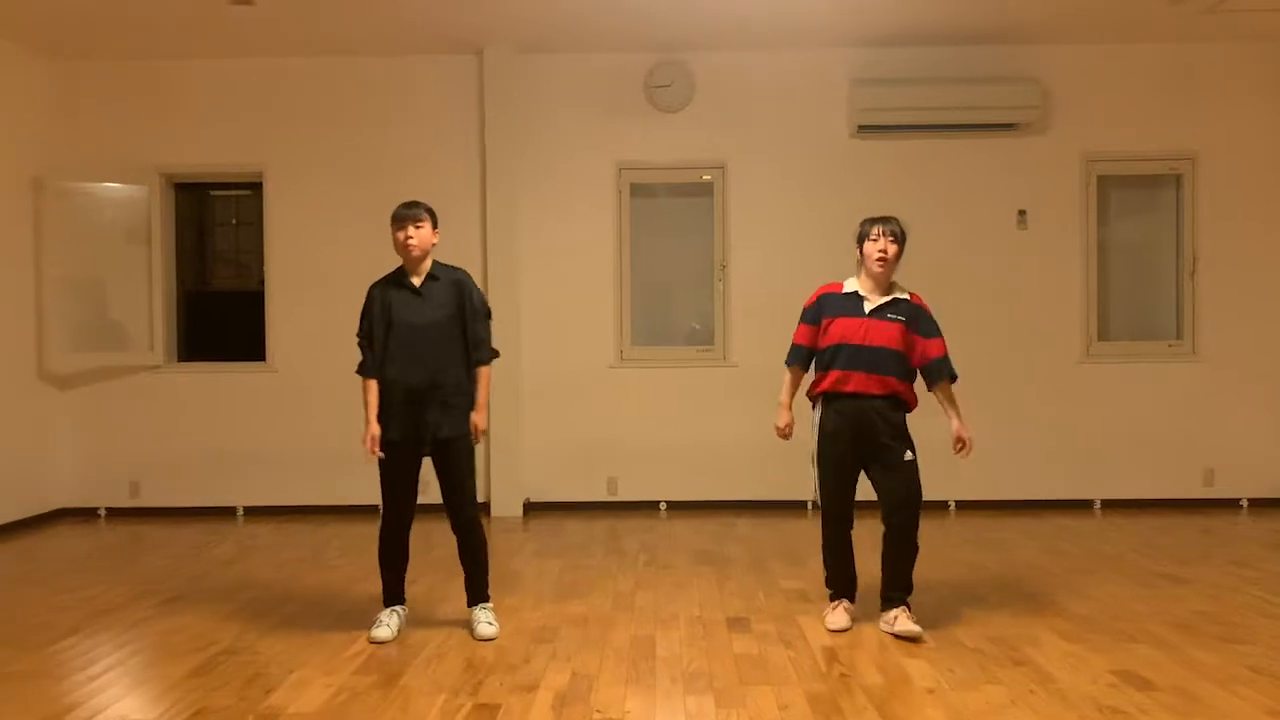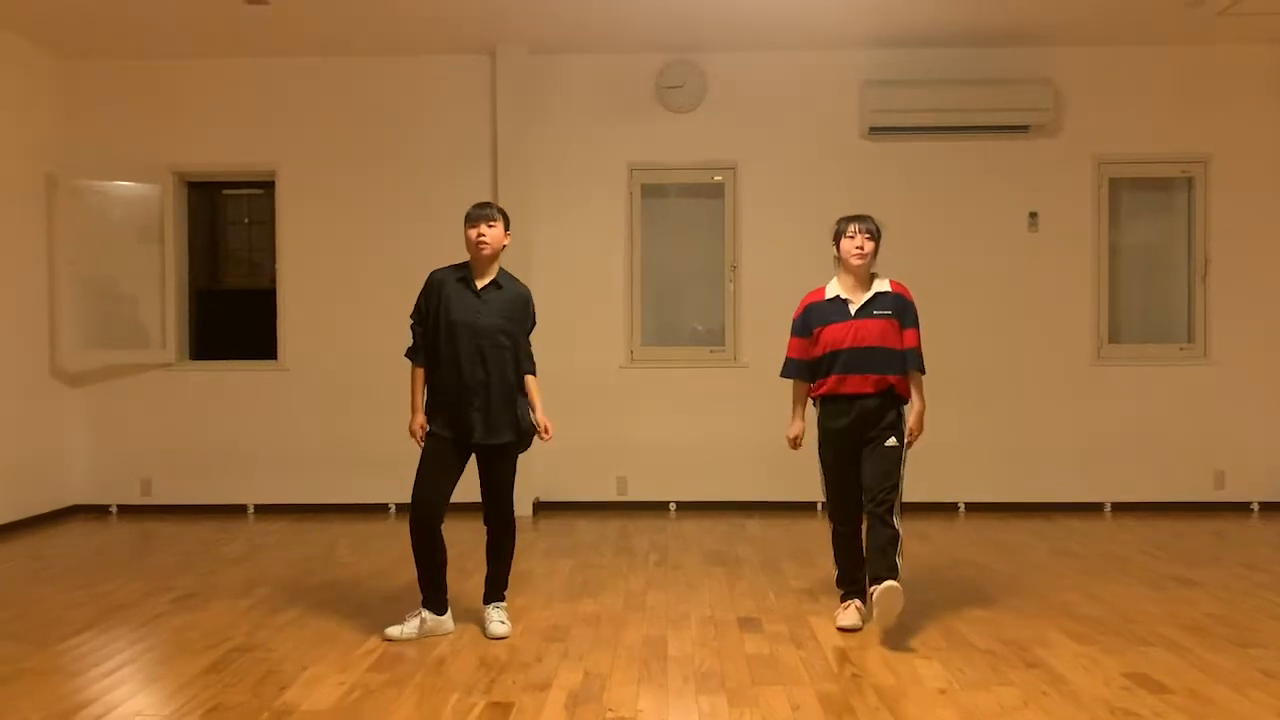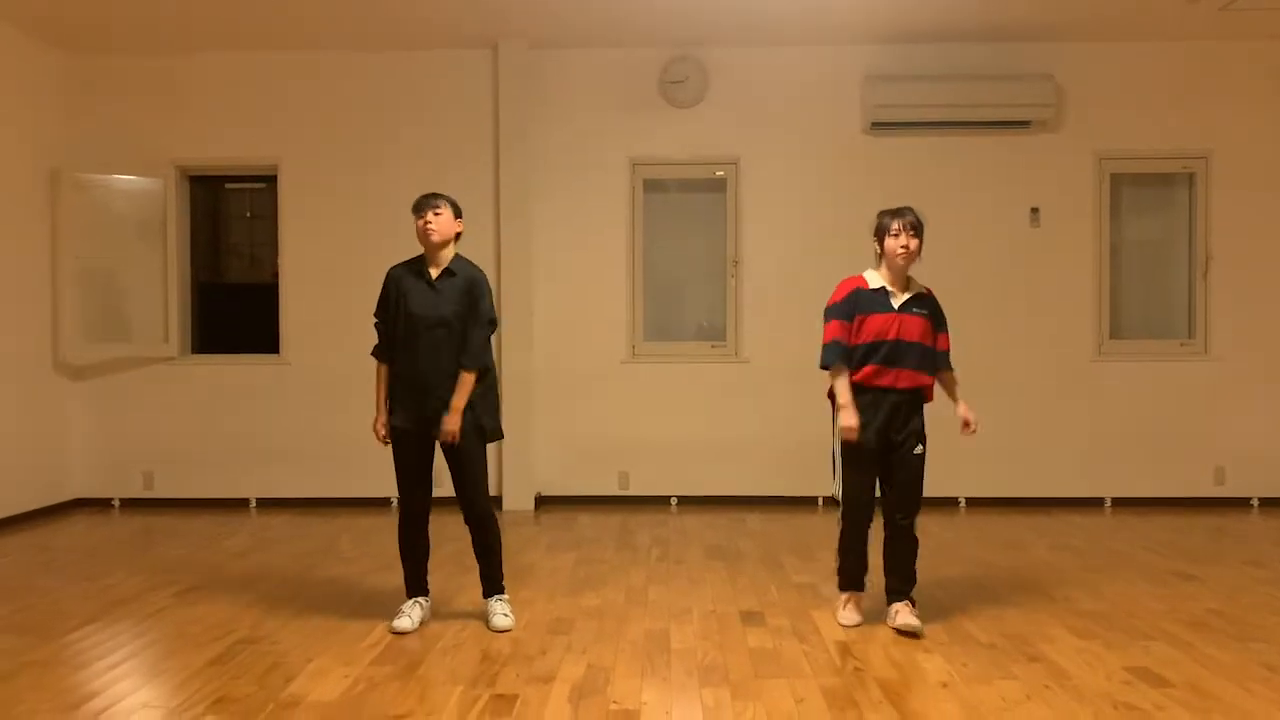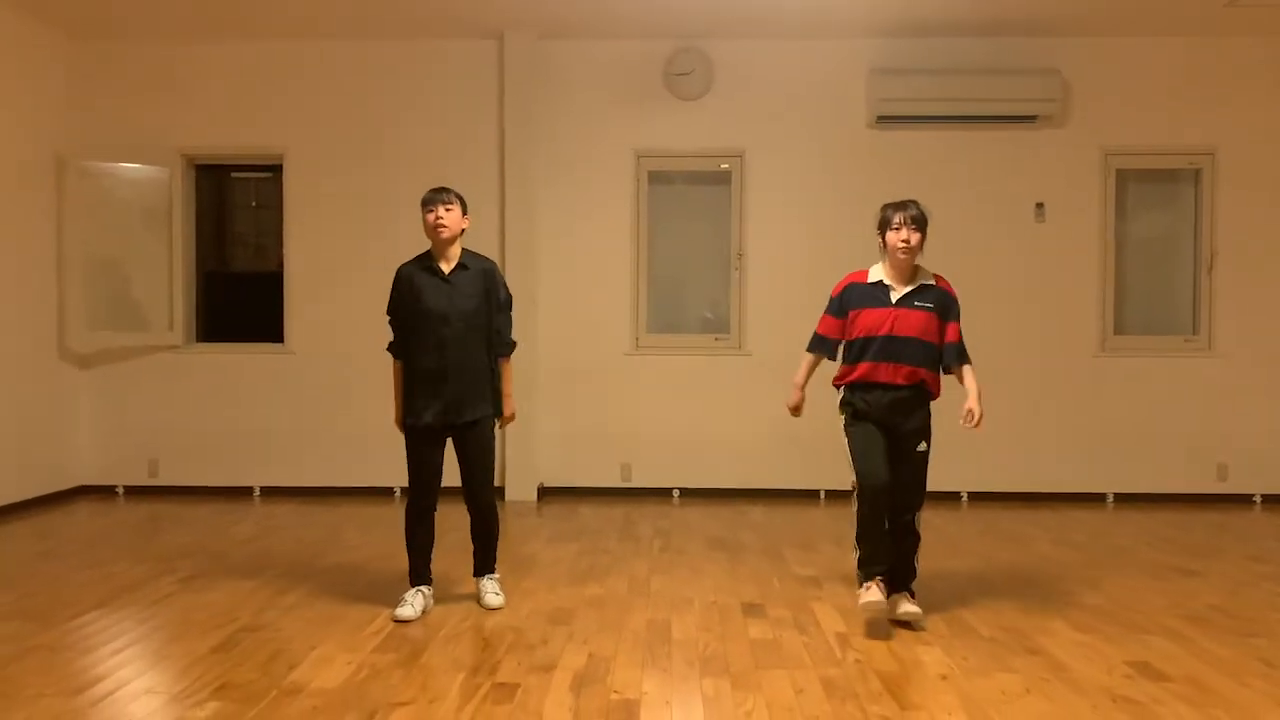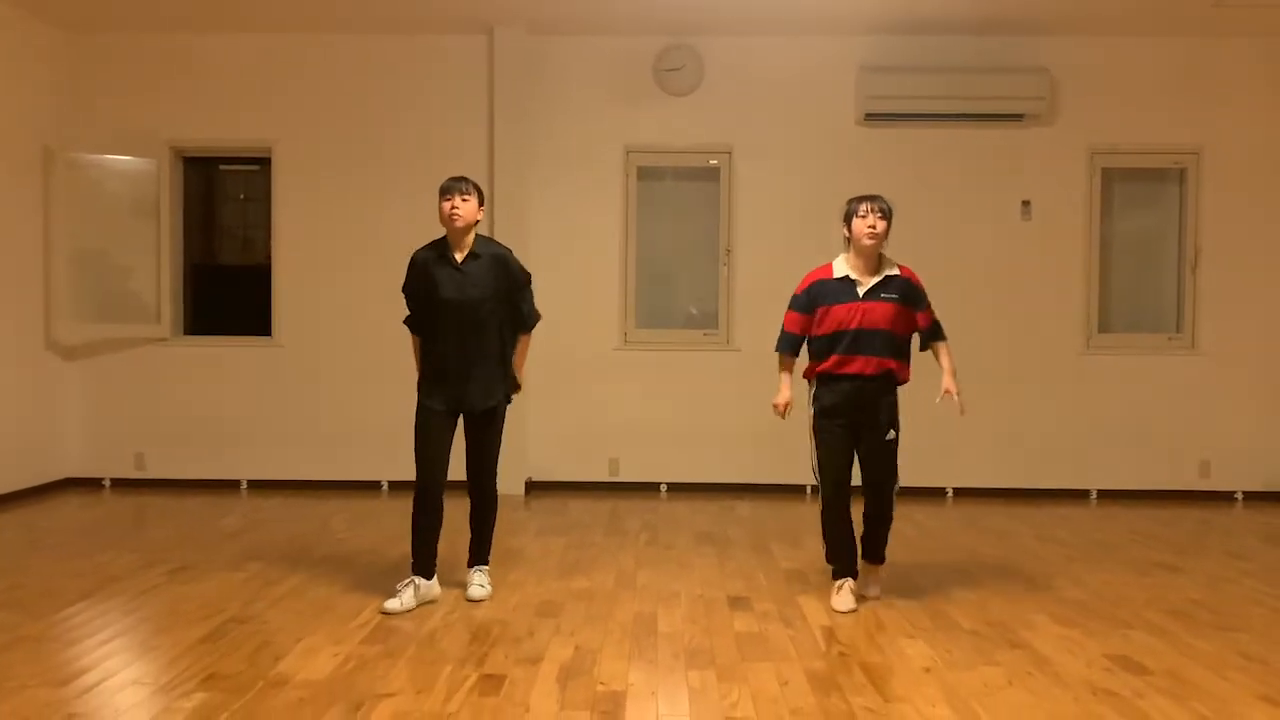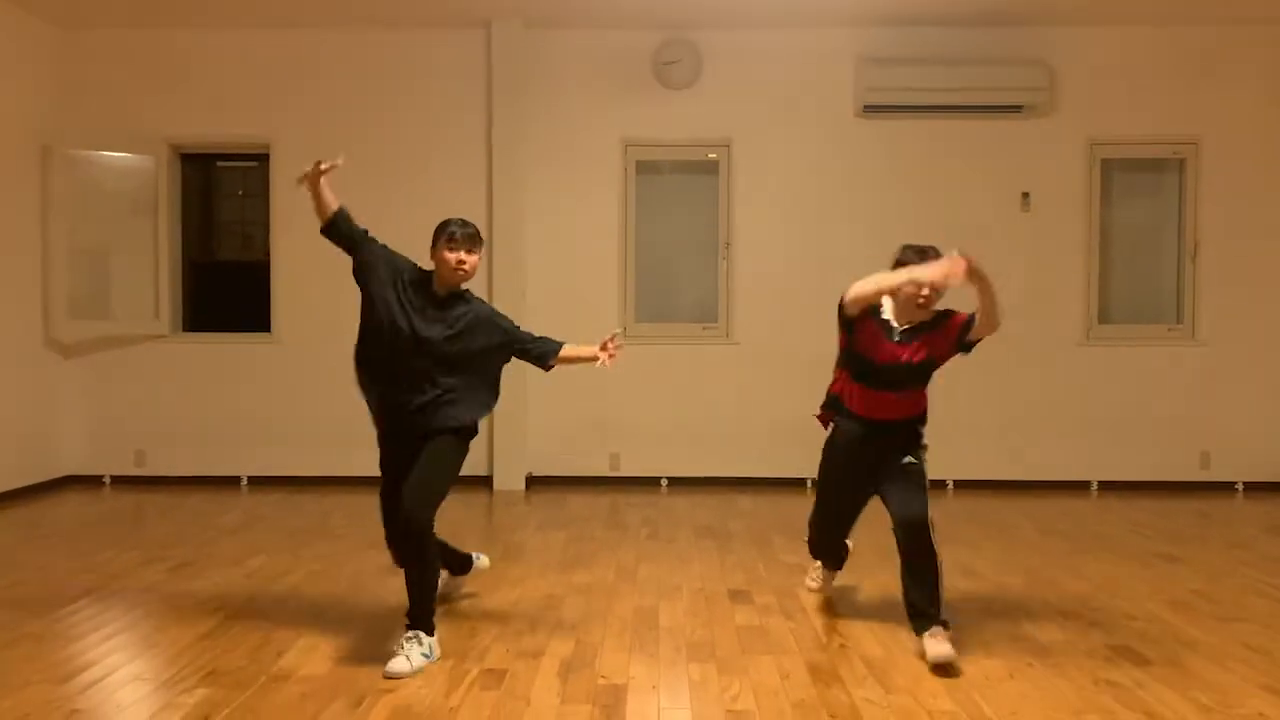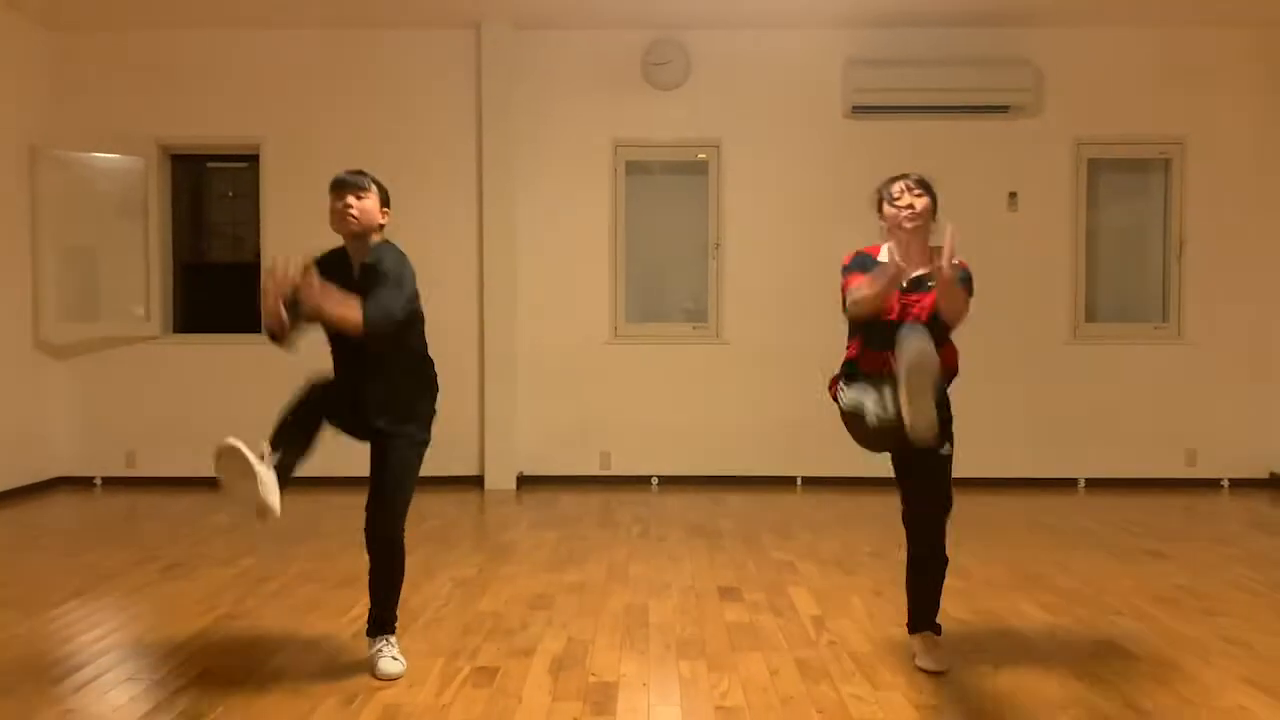
dt=0.7s
person 1, frame 1
left shoulder: (458, 285)
right shoulder: (381, 293)
left elbow: (481, 351)
right elbow: (370, 362)
left wrist: (480, 407)
right wrist: (371, 419)
left hip: (451, 418)
right hip: (398, 421)
left knee: (465, 515)
right knee: (396, 517)
left ankle: (480, 604)
right ankle: (393, 606)
person 1, frame 2
left shoulder: (517, 295)
right shoulder: (440, 284)
left elbow: (523, 359)
right elbow: (421, 351)
left wrist: (537, 409)
right wrist: (418, 409)
left hip: (501, 421)
right hip: (447, 420)
left knee: (499, 515)
right knee: (423, 513)
left ankle: (495, 603)
right ankle: (434, 610)
person 1, frame 3
left shoulder: (471, 279)
right shoulder: (398, 279)
left elbow: (476, 353)
right elbow: (385, 350)
left wrist: (455, 409)
right wrist: (381, 409)
left hip: (462, 411)
right hip: (408, 413)
left knee: (478, 506)
right knee: (412, 509)
left ankle: (496, 595)
right ankle: (417, 598)
person 1, frame 4
left shoulder: (485, 272)
right shoulder: (408, 276)
left elbow: (501, 341)
right elbow: (400, 346)
left wrist: (506, 396)
right wrist: (400, 402)
left hip: (475, 403)
right hip: (423, 403)
left knee: (480, 495)
right knee: (421, 498)
left ankle: (487, 576)
right ankle: (420, 586)
person 1, frame 5
left shoulder: (499, 260)
right shoulder: (422, 262)
left elbow: (526, 318)
right elbow: (416, 324)
left wrist: (517, 367)
right wrist: (421, 372)
left hip: (486, 387)
right hip: (436, 388)
left knee: (481, 481)
right knee: (427, 482)
left ankle: (479, 567)
right ankle: (421, 579)
person 1, frame 6
left shoulder: (478, 318)
right shoulder: (392, 275)
left elbow: (533, 347)
right elbow: (344, 232)
left wrist: (591, 352)
right wrist: (319, 185)
left hip: (446, 430)
right hip: (395, 429)
left knee: (412, 511)
right knee: (404, 544)
left ankle: (420, 635)
right ankle: (463, 564)
person 1, frame 7
left shoulder: (394, 269)
right shoulder: (327, 268)
left elbow: (376, 321)
right elbow: (282, 335)
left wrist: (321, 301)
right wrist: (277, 305)
left hip: (403, 411)
right hip: (352, 396)
left knee: (383, 526)
right knee: (316, 396)
left ankle: (383, 636)
right ankle: (269, 470)
person 2, frame 1
left shoulder: (912, 308)
right shoulder: (827, 298)
left elbow: (936, 370)
right elbow: (800, 357)
left wrist: (955, 419)
right wrist: (786, 405)
left hip: (888, 417)
right hip: (836, 415)
left knee: (904, 512)
right knee: (835, 515)
left ankle: (896, 607)
right ankle: (839, 598)
person 2, frame 2
left shoulder: (898, 298)
right shoulder: (814, 305)
left elbow: (913, 362)
right elbow: (801, 369)
left wrist: (917, 408)
right wrist: (797, 418)
left hip: (884, 412)
right hip: (836, 416)
left knee: (883, 500)
right knee: (843, 511)
left ankle: (885, 583)
right ankle: (851, 596)
person 2, frame 3
left shoulder: (926, 302)
right shoulder: (852, 292)
left elbow: (939, 361)
right elbow: (836, 356)
left wrist: (959, 403)
right wrist: (845, 408)
left hip: (908, 411)
right hip: (862, 413)
left knee: (903, 510)
right knee: (857, 506)
left ankle: (901, 600)
right ankle: (850, 590)
person 2, frame 4
left shoulder: (939, 293)
right shoulder: (852, 287)
left elbow: (955, 353)
right elbow: (823, 341)
left wrist: (972, 393)
right wrist: (799, 385)
left hip: (912, 407)
right hip: (863, 403)
left knee: (908, 503)
right knee: (873, 485)
left ankle: (902, 590)
right ankle: (873, 579)
person 2, frame 5
left shoulder: (904, 282)
right shoulder: (817, 283)
left elbow: (933, 330)
right elbow: (789, 339)
left wrist: (948, 373)
right wrist: (784, 384)
left hip: (880, 396)
right hip: (832, 397)
left knee: (881, 488)
right knee: (834, 490)
left ankle: (873, 563)
right ankle: (843, 576)
person 2, frame 6
left shoulder: (943, 327)
right shoulder: (863, 314)
left elbow: (989, 324)
right elbow: (856, 294)
left wrist: (979, 279)
right wrist: (915, 273)
left hip: (902, 441)
right hip: (851, 437)
left knee: (913, 523)
right knee: (824, 529)
left ankle: (931, 627)
right ankle: (828, 562)
person 2, frame 7
left shoulder: (952, 275)
right shoulder: (867, 263)
left elbow: (959, 313)
right elbow: (855, 299)
left wrist: (946, 276)
right wrist: (882, 274)
left hip: (929, 408)
right hip: (869, 404)
left knee: (929, 526)
left ankle: (923, 630)
